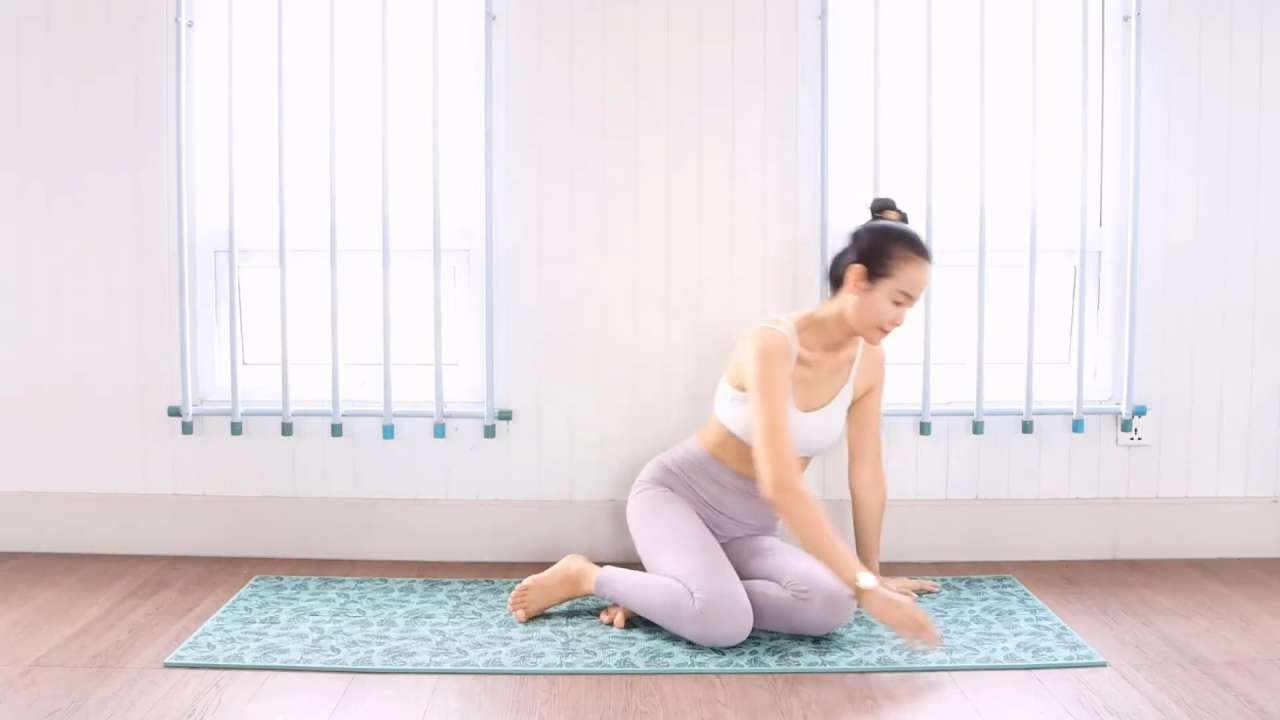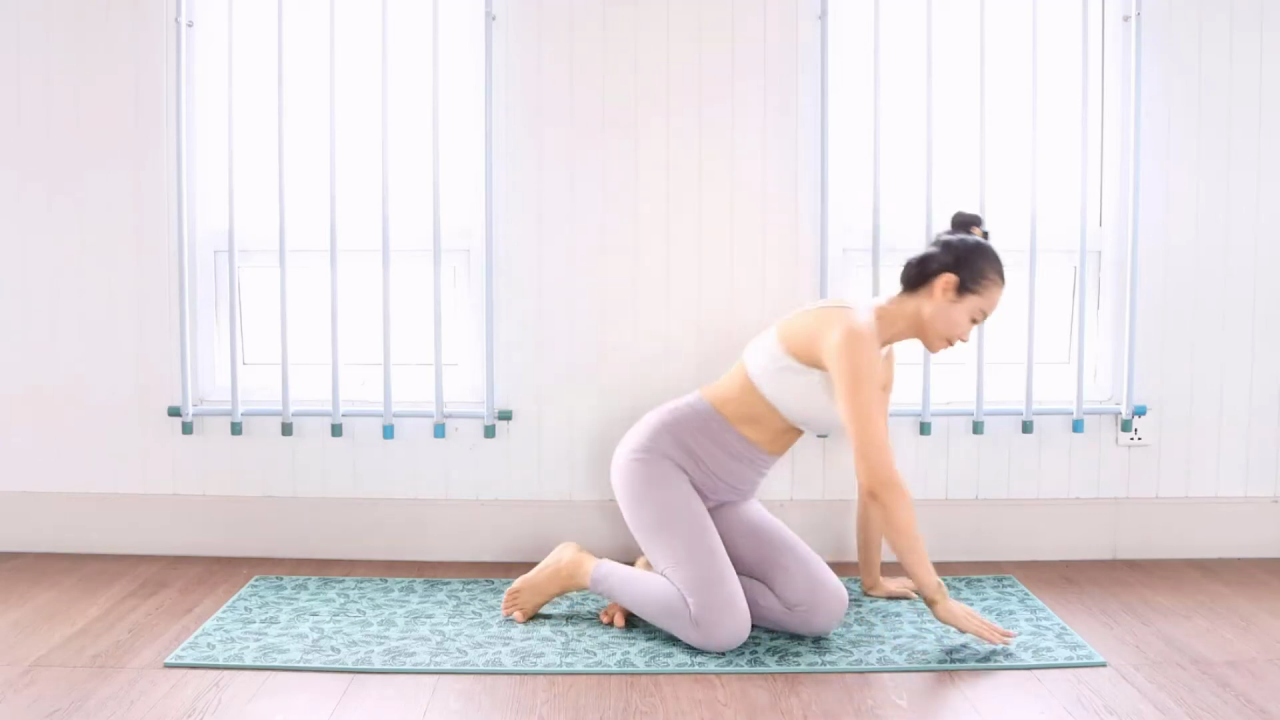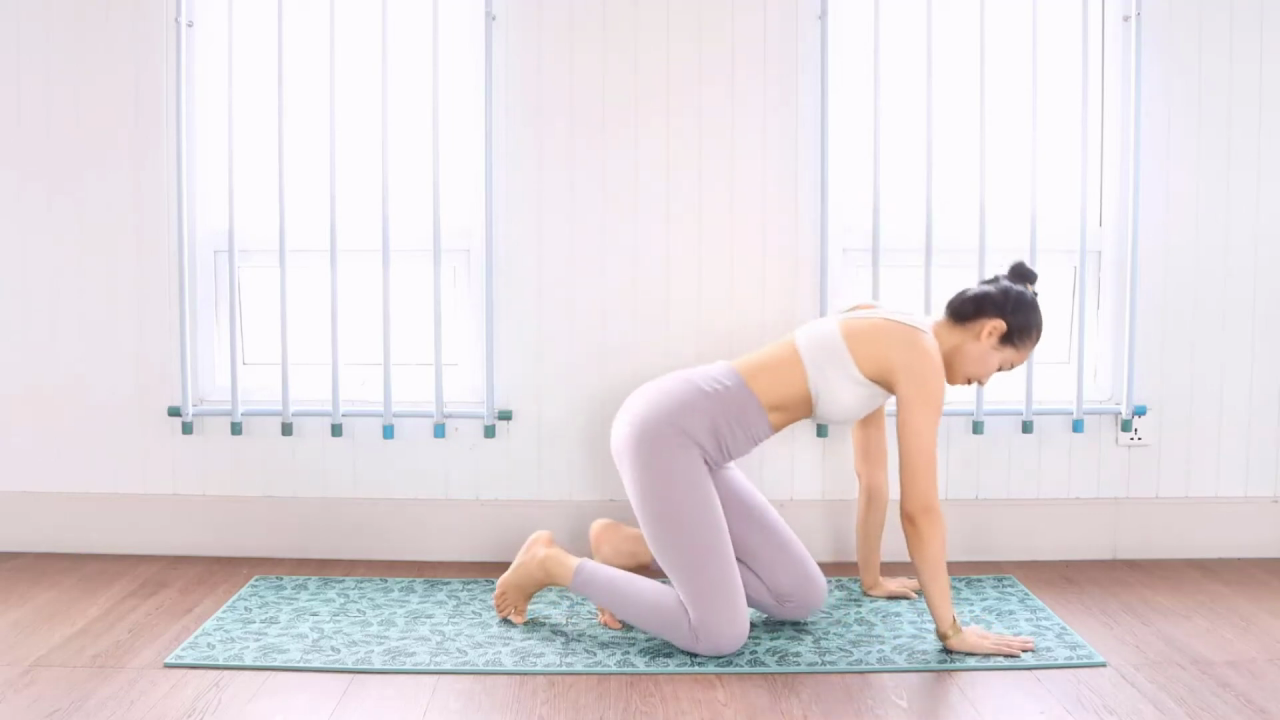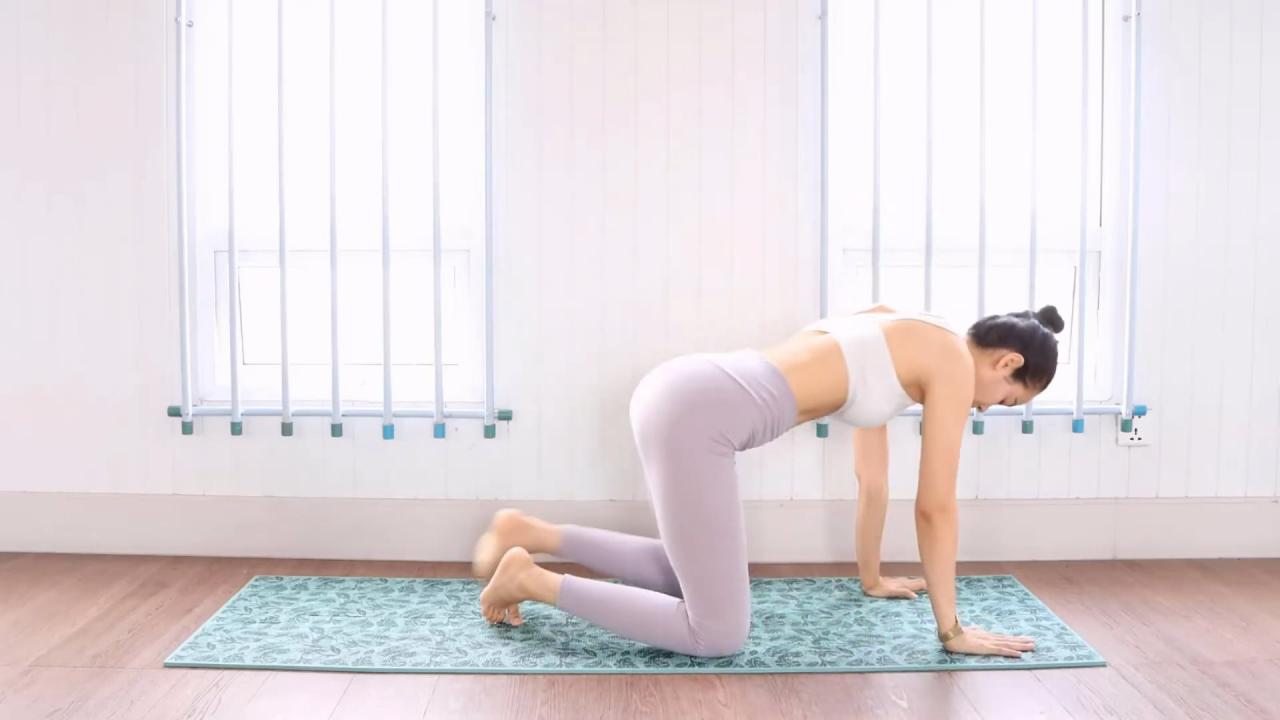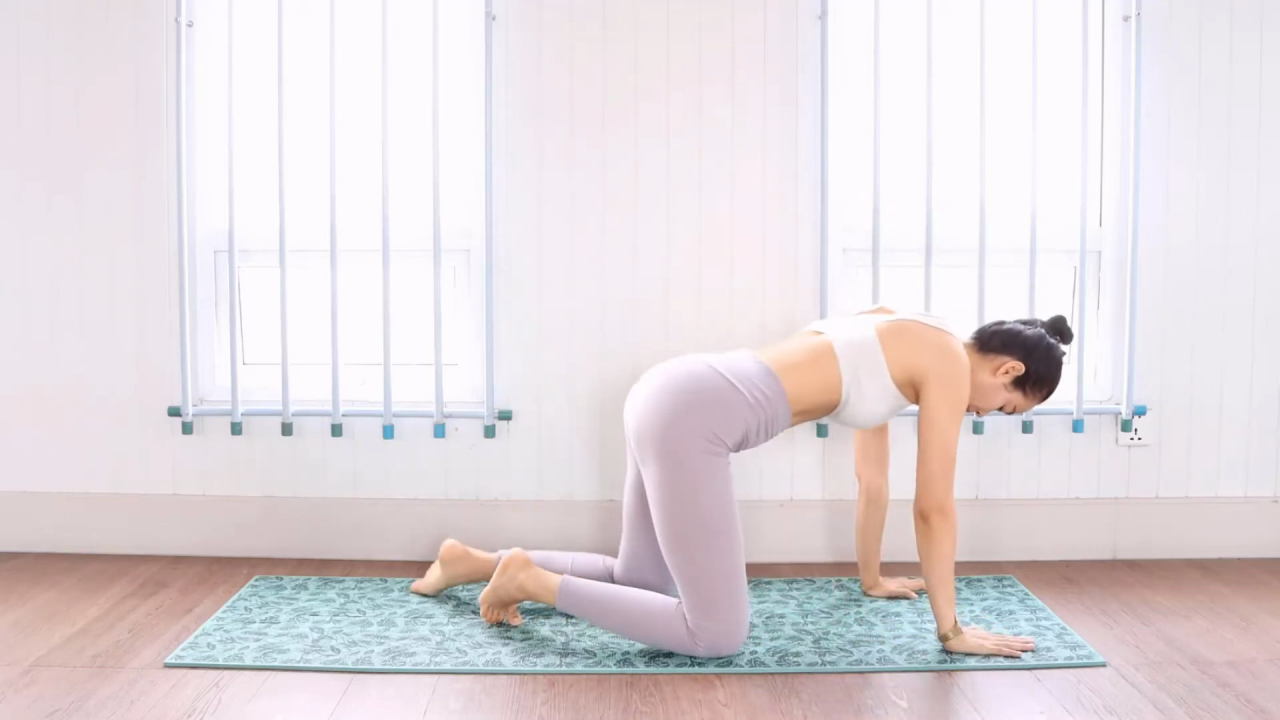
dt=0.3s
person 1, frame 1
left shoulder: (868, 364)
right shoulder: (771, 348)
left elbow: (867, 478)
right elbow: (780, 486)
left wrist: (870, 576)
right wrist: (865, 584)
left hip: (747, 531)
right hip: (674, 495)
left knee: (832, 607)
right knee: (724, 622)
left ankle: (665, 590)
right ankle: (584, 575)
person 1, frame 2
left shoulder: (882, 356)
right shoulder: (850, 332)
left elbow: (876, 481)
right elbow: (880, 485)
left wrist: (872, 576)
right wrist: (938, 597)
left hip: (726, 494)
right hip: (657, 461)
left knee: (825, 610)
right knee: (723, 630)
left ankle: (670, 577)
right ankle: (580, 568)
person 1, frame 3
left shoulder: (881, 344)
right shoulder: (920, 354)
left elbow: (872, 478)
right elbow: (919, 506)
left wrist: (872, 577)
right wrist: (950, 627)
left hip: (684, 429)
right hip: (664, 428)
left knee: (805, 598)
right knee: (720, 633)
left ankle: (634, 547)
right ankle: (552, 562)
person 1, frame 4
left shoulder: (897, 344)
right shoulder: (952, 360)
left elbow: (872, 478)
right elbow: (935, 508)
left wrist: (872, 577)
right wrist: (952, 627)
left hip: (679, 393)
right hip: (694, 419)
left knee: (692, 573)
right knee: (721, 635)
left ankle: (529, 533)
right ankle: (533, 580)
person 1, frame 5
left shoulder: (896, 346)
right shoulder: (948, 362)
left elbow: (873, 478)
right elbow: (934, 509)
left wrist: (872, 578)
right wrist: (952, 629)
left hip: (672, 394)
right hip: (690, 420)
left knee: (643, 579)
right knee: (718, 635)
left ankle: (477, 563)
right ankle: (527, 581)
